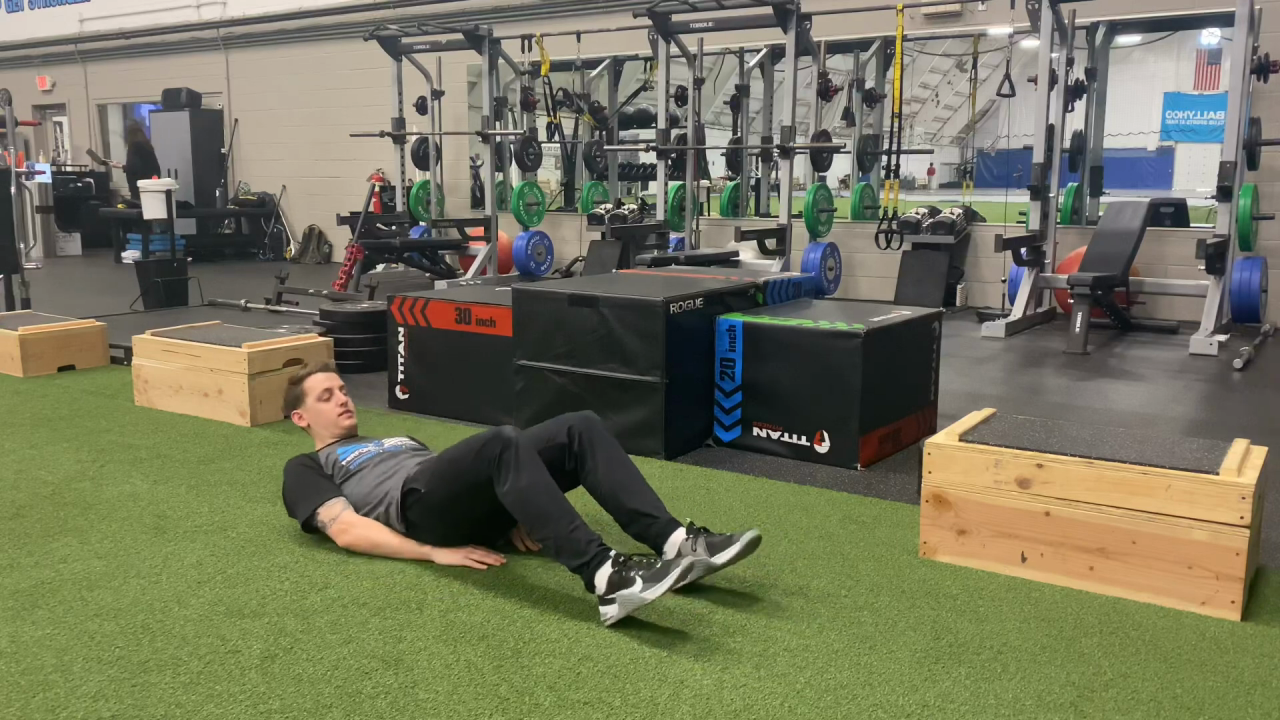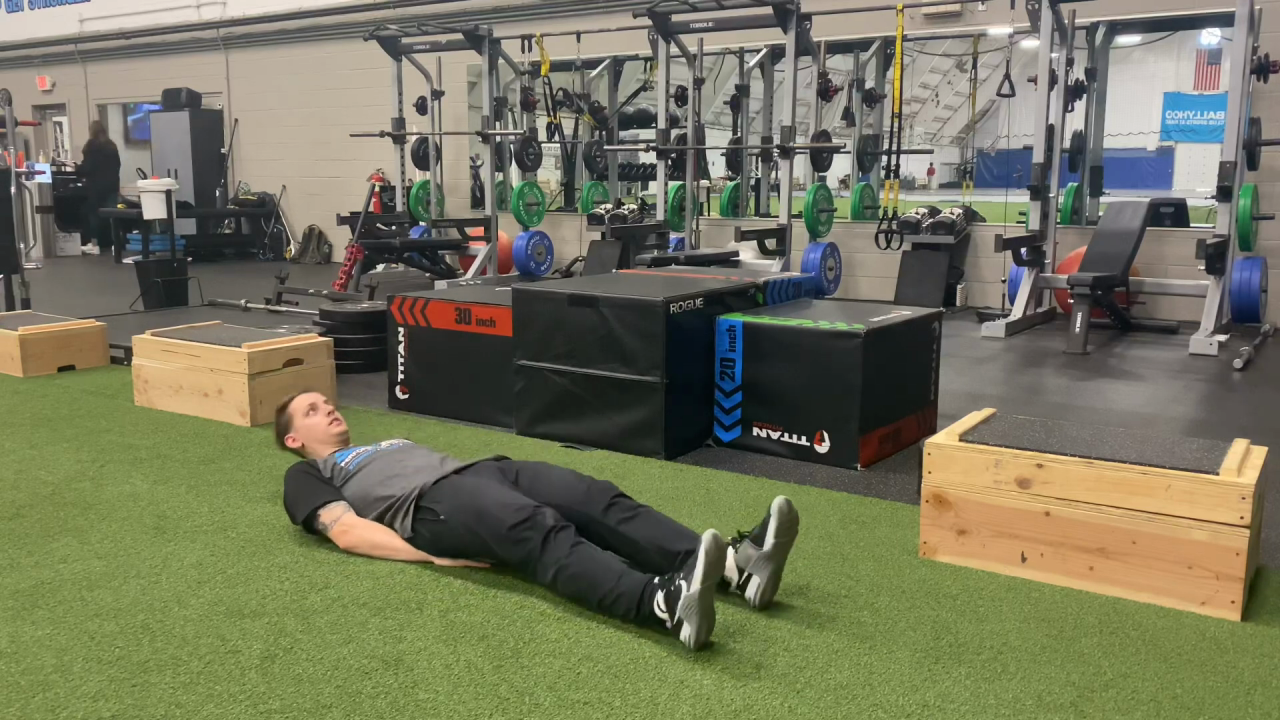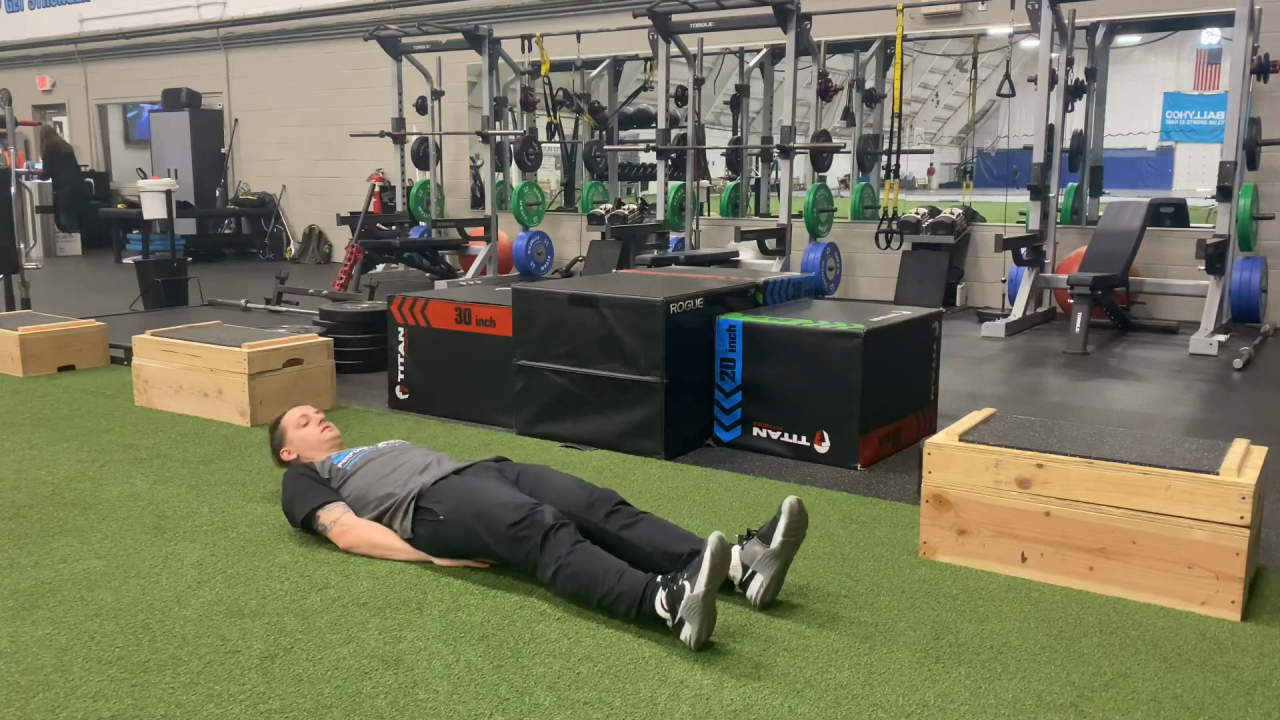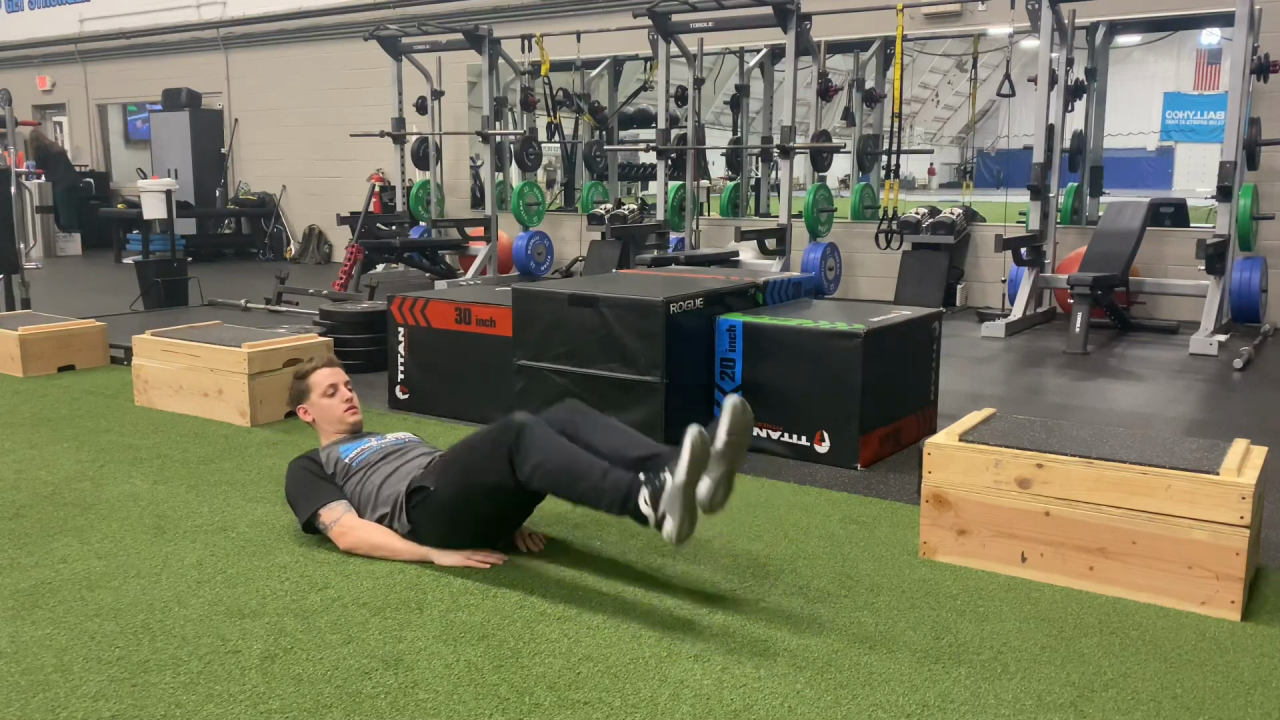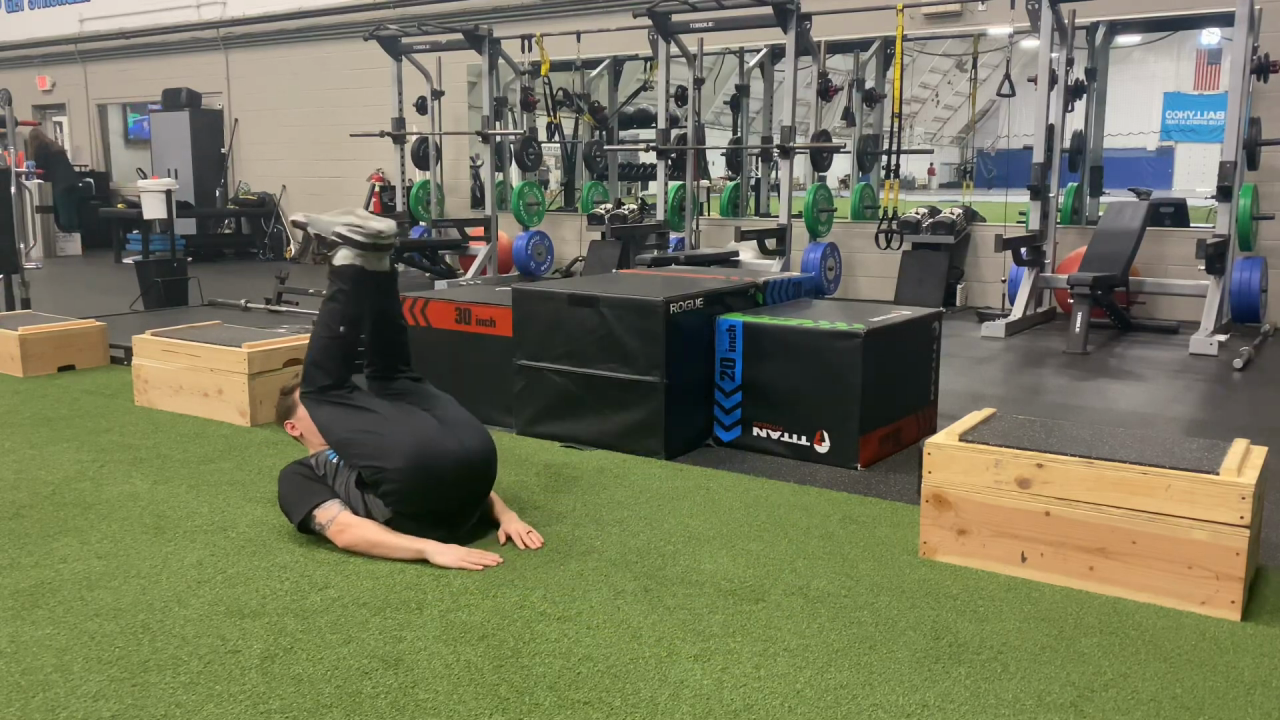
dt=1s
person 1, frame 1
left shoulder: (398, 440)
right shoulder: (306, 469)
right elbow: (347, 531)
left wrist: (510, 517)
right wrist: (435, 552)
left hip: (475, 506)
right hip: (418, 507)
left knee: (582, 426)
right knee: (503, 442)
left ankle: (675, 545)
right ankle: (606, 576)
person 1, frame 2
left shoulder: (389, 443)
right shoulder: (306, 478)
right elbow: (347, 532)
right wrist: (433, 555)
right hip: (431, 504)
left knee: (599, 502)
right knee: (544, 533)
left ankle: (734, 565)
right ankle: (666, 603)
person 1, frame 3
left shoulder: (384, 446)
right shoulder: (306, 478)
right elbow: (347, 532)
right wrist: (431, 553)
right hip: (430, 503)
left knee: (599, 507)
right knee: (541, 531)
left ankle: (739, 563)
right ankle: (666, 601)
person 1, frame 4
left shoulder: (393, 436)
right shoulder: (311, 468)
right elbow: (348, 533)
left wrist: (509, 518)
right wrist: (434, 553)
left hip: (476, 509)
right hip: (428, 515)
left knee: (567, 418)
right knee: (519, 434)
left ankle: (681, 478)
right ankle: (653, 503)
person 1, frame 5
right shoulder: (301, 475)
right elbow: (343, 531)
left wrist: (504, 513)
right wrist: (430, 549)
right hip: (417, 491)
left knee: (389, 378)
right knee: (321, 388)
left ankle: (370, 256)
right ankle: (353, 257)
